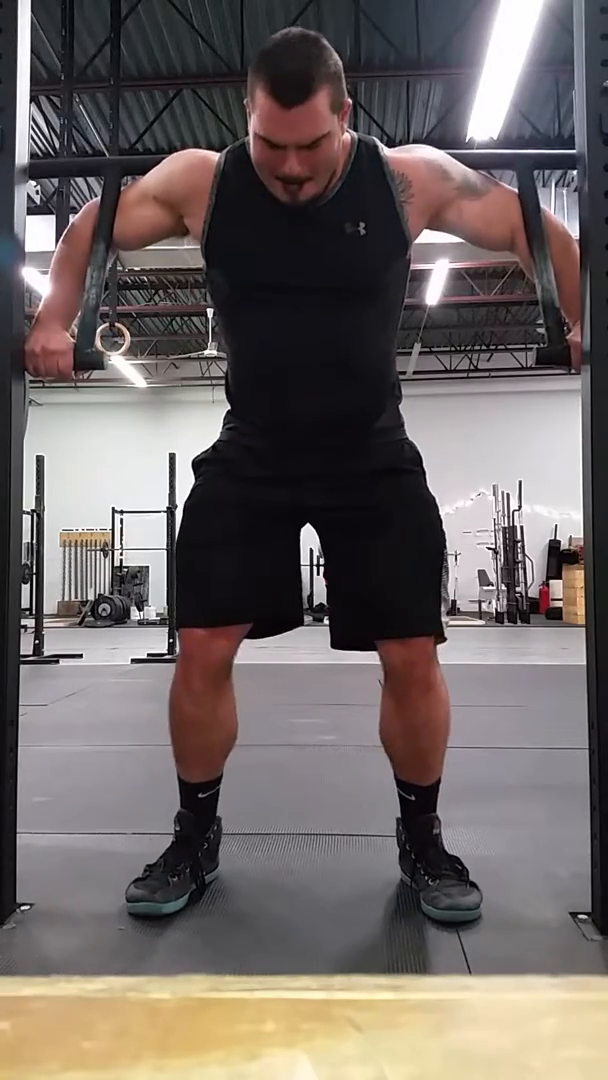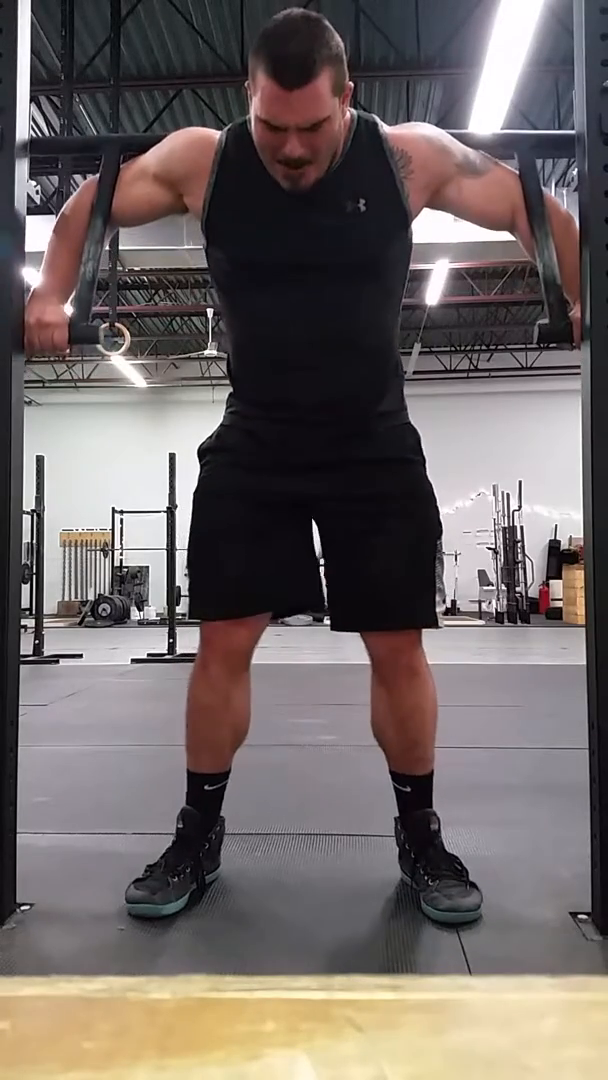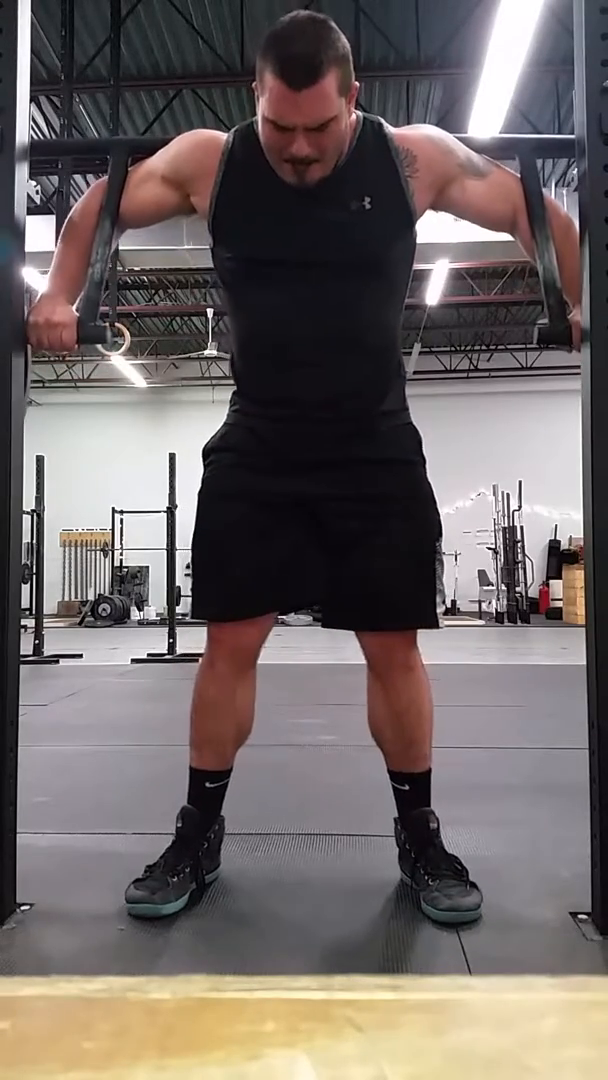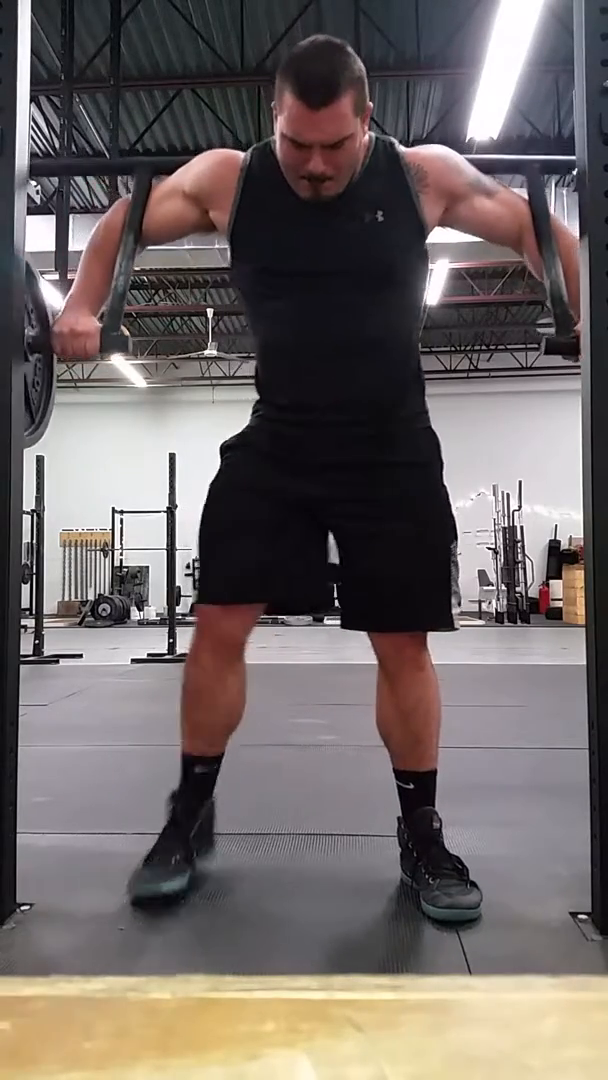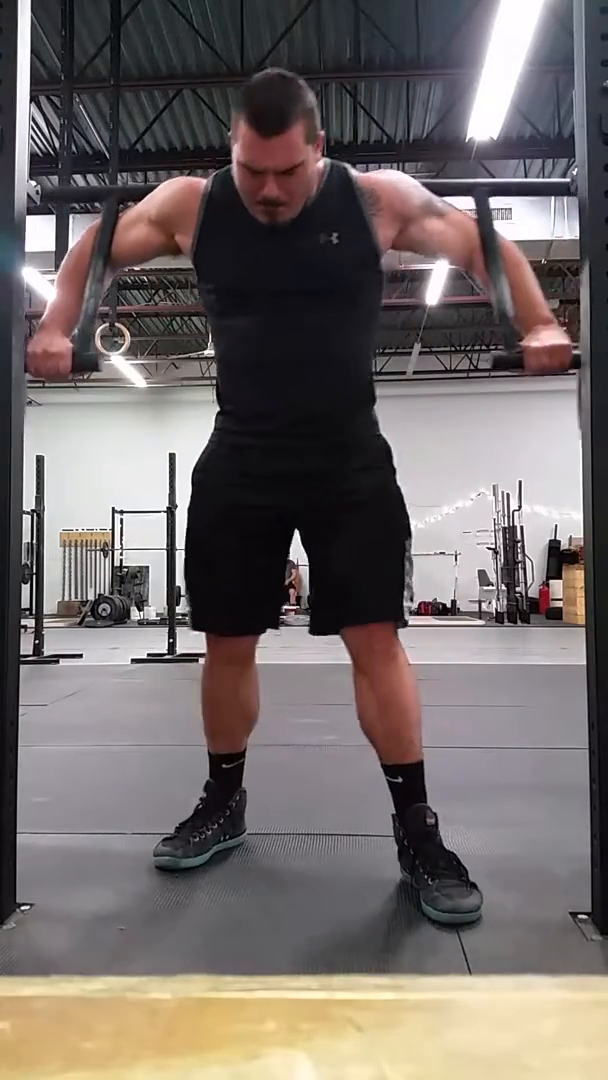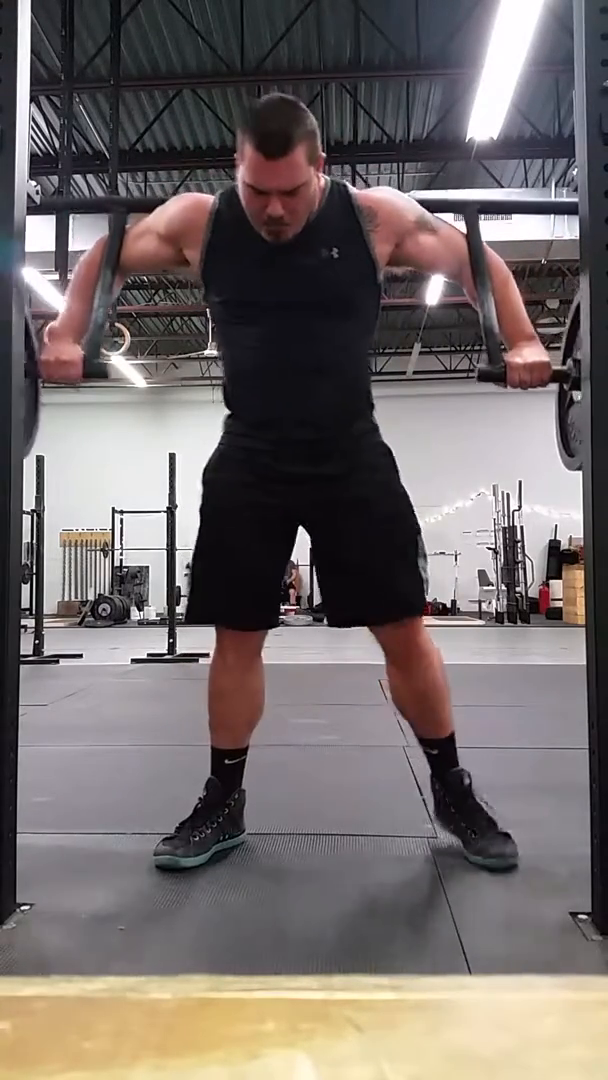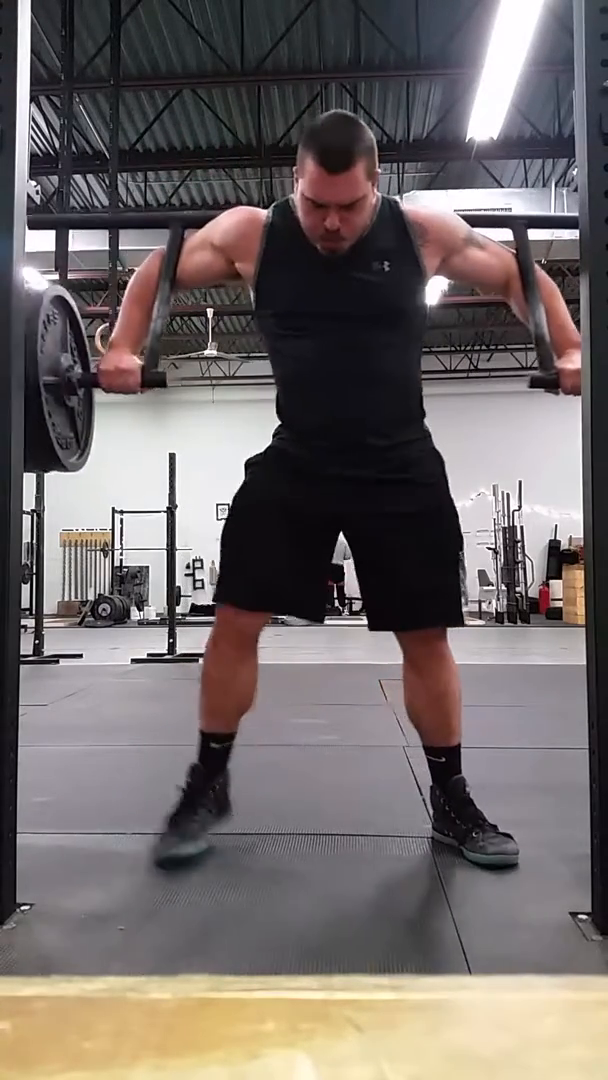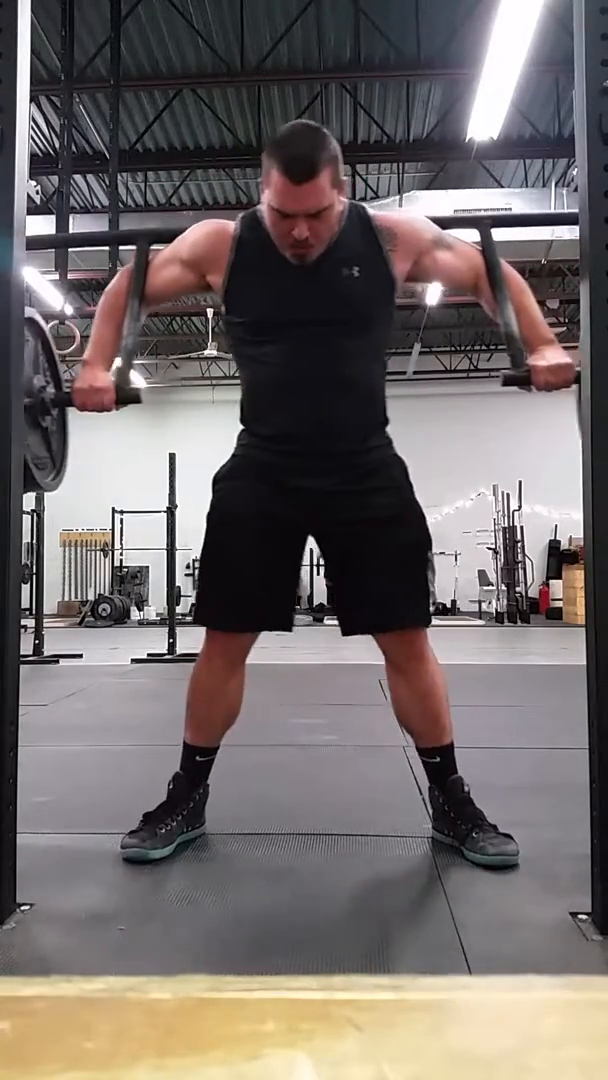
dt=0.4s
person 1, frame 1
left shoulder: (410, 179)
right shoulder: (200, 182)
left elbow: (537, 233)
right elbow: (89, 230)
left wrist: (581, 325)
right wrist: (54, 323)
left hip: (374, 463)
right hip: (248, 459)
left knee: (412, 658)
right knee: (202, 653)
left ankle: (422, 838)
right ankle: (195, 837)
person 1, frame 2
left shoulder: (410, 156)
right shoulder: (200, 160)
left elbow: (533, 212)
right elbow: (88, 205)
left wrist: (580, 303)
right wrist: (51, 297)
left hip: (375, 449)
right hip: (252, 447)
left knee: (398, 648)
right knee: (224, 643)
left ankle: (420, 836)
right ankle: (198, 835)
person 1, frame 3
left shoulder: (415, 158)
right shoulder: (207, 161)
left elbow: (535, 214)
right elbow: (97, 207)
left wrist: (580, 303)
right wrist: (59, 298)
left hip: (376, 451)
right hip: (256, 448)
left knee: (393, 646)
right knee: (230, 641)
left ankle: (419, 837)
right ankle: (198, 835)
person 1, frame 4
left shoulder: (425, 175)
right shoulder: (227, 179)
left elbow: (535, 227)
right elbow: (123, 223)
left wrist: (584, 313)
right wrist: (82, 309)
left hip: (391, 453)
right hip: (272, 448)
left knee: (403, 645)
right knee: (217, 626)
left ankle: (421, 835)
right ankle: (190, 812)
person 1, frame 5
left shoulder: (378, 199)
right shoulder: (192, 205)
left elbow: (486, 245)
right elbow: (94, 249)
left wrist: (538, 326)
right wrist: (57, 328)
left hip: (349, 459)
right hip: (240, 459)
left knee: (375, 637)
right knee: (228, 640)
left ankle: (416, 830)
right ankle: (223, 802)
person 1, frame 6
left shoulder: (376, 216)
right shoulder: (198, 220)
left elbow: (475, 261)
right elbow: (105, 259)
left wrist: (521, 342)
right wrist: (67, 337)
left hip: (353, 460)
right hip: (249, 462)
left knee: (403, 631)
right knee: (236, 636)
left ankle: (454, 793)
right ankle: (223, 801)
person 1, frame 7
left shoulder: (425, 232)
right shoulder: (251, 233)
left elbow: (518, 276)
right elbow: (157, 272)
left wrist: (568, 350)
right wrist: (125, 348)
left hip: (400, 468)
right hip: (294, 465)
left knee: (426, 638)
right knee: (237, 620)
left ankle: (451, 801)
right ankle: (207, 785)
person 1, frame 8
left shoulder: (393, 237)
right shoulder: (221, 244)
left elbow: (490, 274)
right elbow: (127, 288)
left wrist: (541, 346)
right wrist: (97, 365)
left hip: (365, 471)
right hip: (261, 472)
left knee: (406, 638)
right knee: (226, 639)
left ankle: (451, 802)
right ankle: (186, 797)
